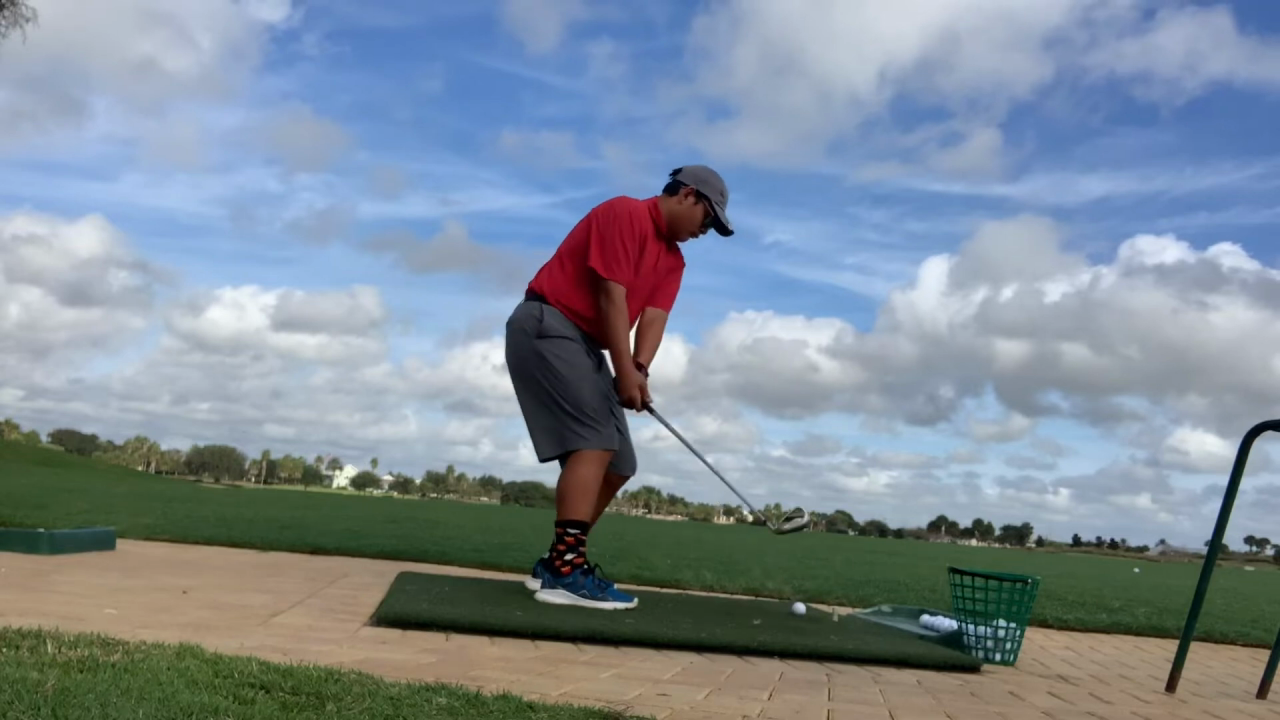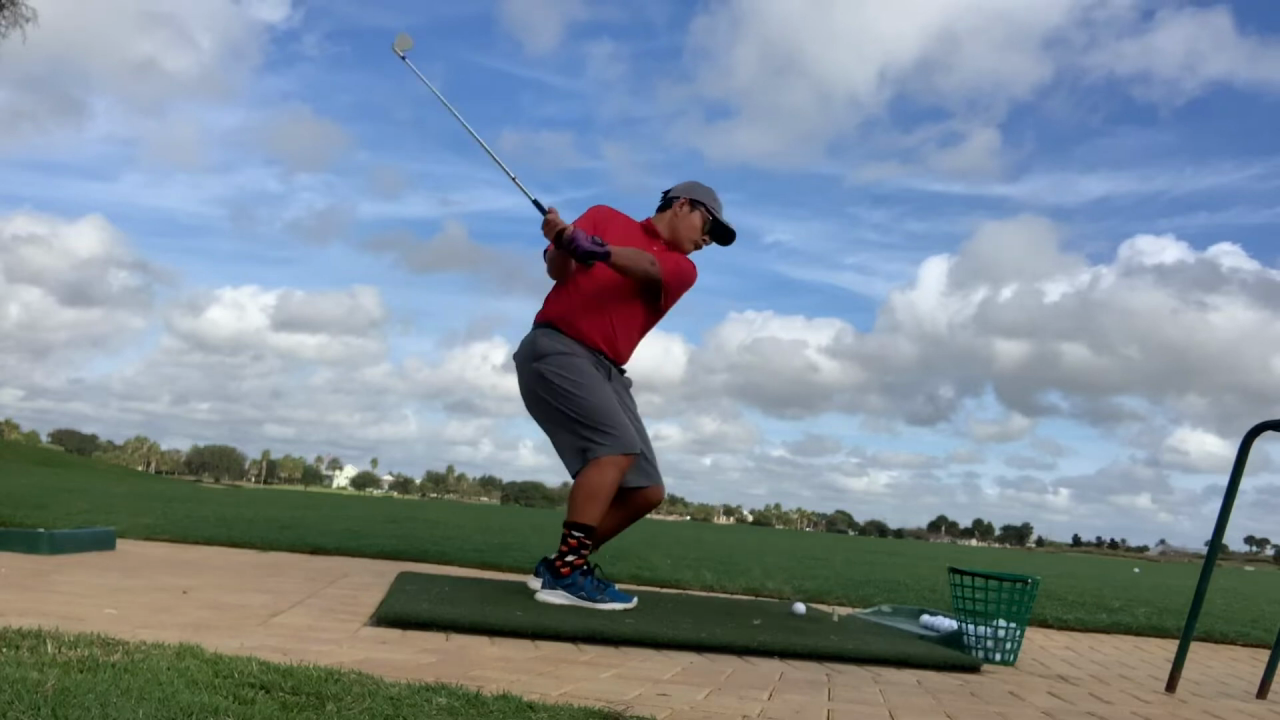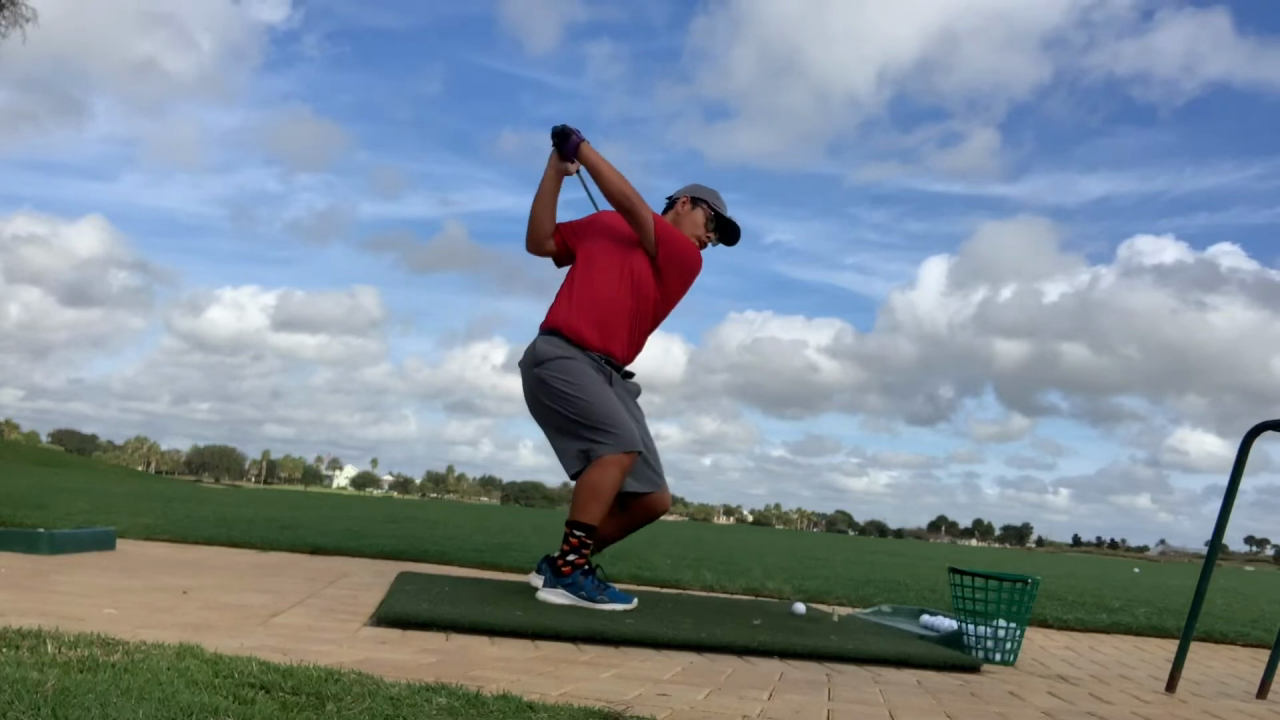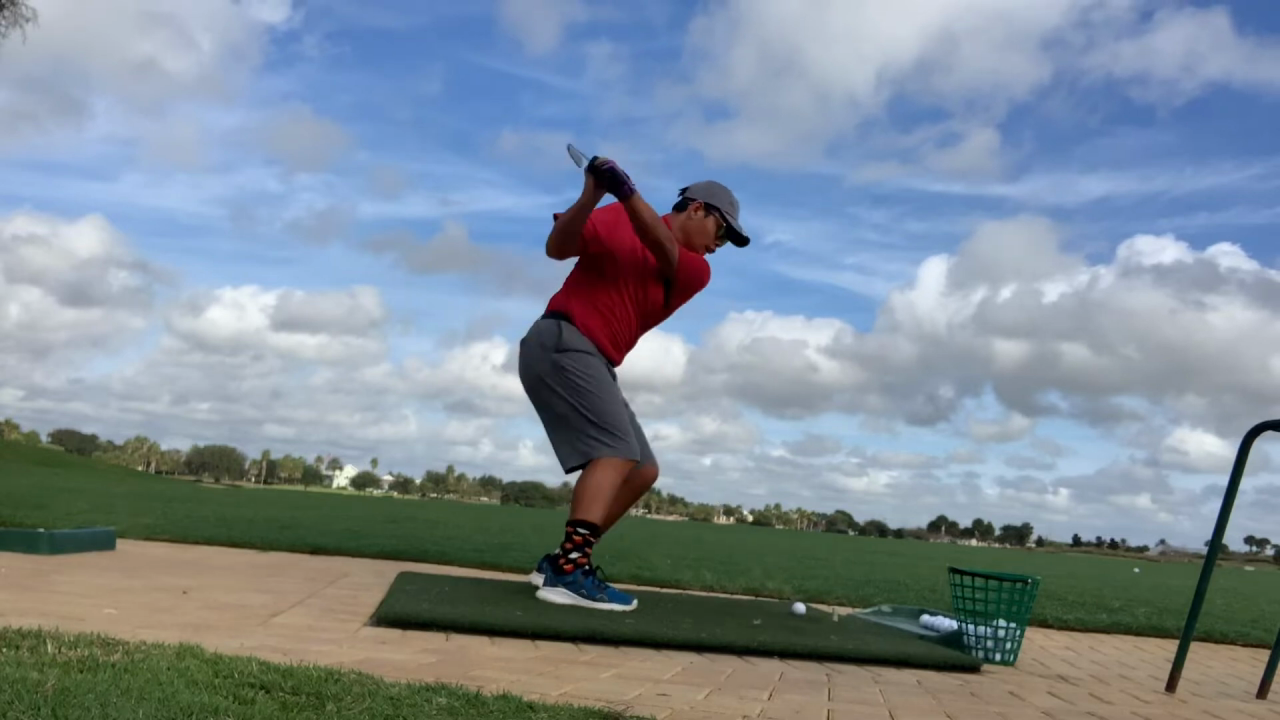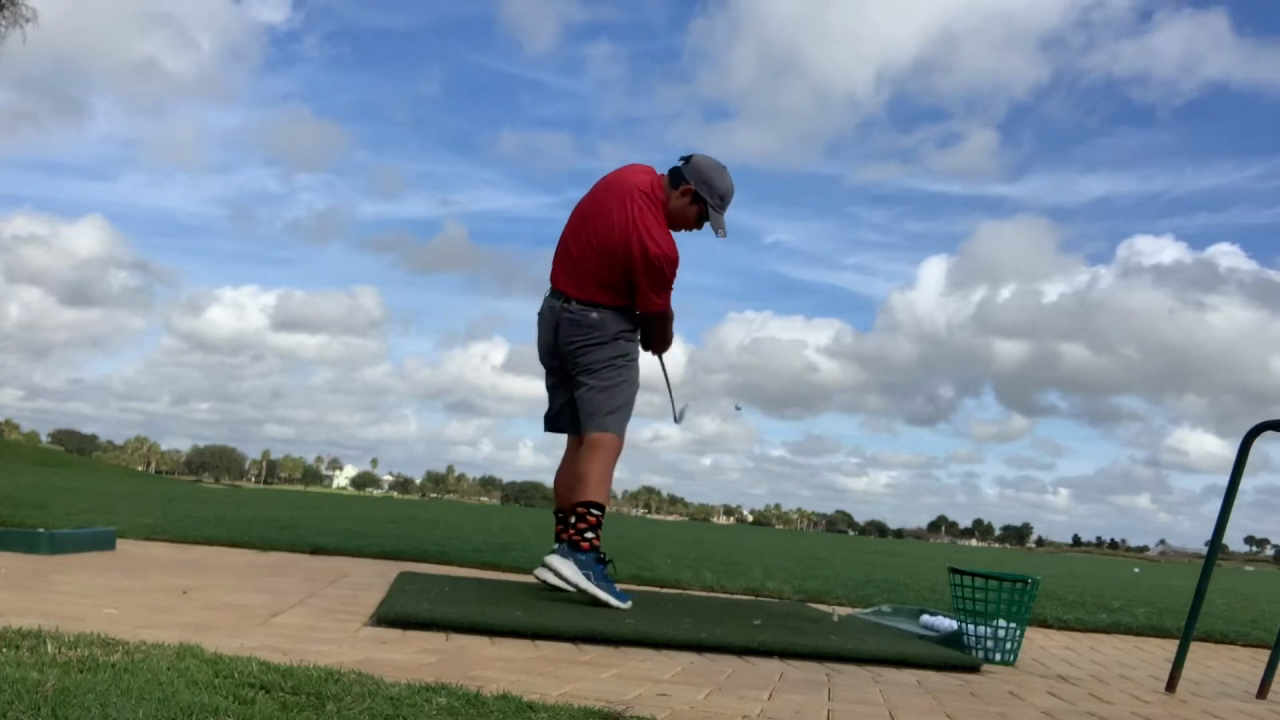
dt=0.2s
person 1, frame 1
left shoulder: (672, 260)
right shoulder: (623, 212)
left elbow: (655, 316)
right elbow: (611, 292)
left wrist: (640, 369)
right wrist: (623, 367)
left hip: (585, 347)
right hip: (546, 329)
left knee: (618, 464)
right knee: (596, 443)
left ankle: (557, 564)
right ankle: (565, 570)
person 1, frame 2
left shoulder: (681, 270)
right shoulder: (605, 219)
left elbow: (645, 267)
right elbow: (558, 266)
left wrist: (598, 249)
right wrist: (560, 235)
left hip: (605, 371)
right hip: (554, 352)
left knee: (647, 491)
right knee: (618, 449)
left ankle: (563, 565)
right ankle: (567, 574)
person 1, frame 3
left shoulder: (687, 260)
right shoulder: (603, 225)
left elbow: (632, 207)
right elbow: (538, 243)
left wrist: (582, 149)
right wrist: (557, 166)
left hip: (607, 376)
right hip: (556, 358)
left knee: (653, 498)
right knee: (618, 447)
left ankle: (564, 562)
right ankle: (567, 572)
person 1, frame 4
left shoulder: (697, 273)
right shoulder: (620, 220)
left elbow: (668, 254)
right elbow: (557, 247)
left wrist: (629, 193)
right wrist: (590, 195)
left hip: (592, 363)
right hip: (561, 349)
left knee: (642, 471)
right knee: (615, 456)
left ankle: (563, 563)
right ankle: (570, 572)
person 1, frame 5
left shoulder: (634, 175)
right shoulder: (659, 246)
right elbow: (657, 323)
right wrist: (660, 344)
left hip: (557, 315)
right hip: (604, 327)
left knee: (579, 438)
right knee: (603, 436)
left ankle: (562, 551)
right ankle: (580, 549)
